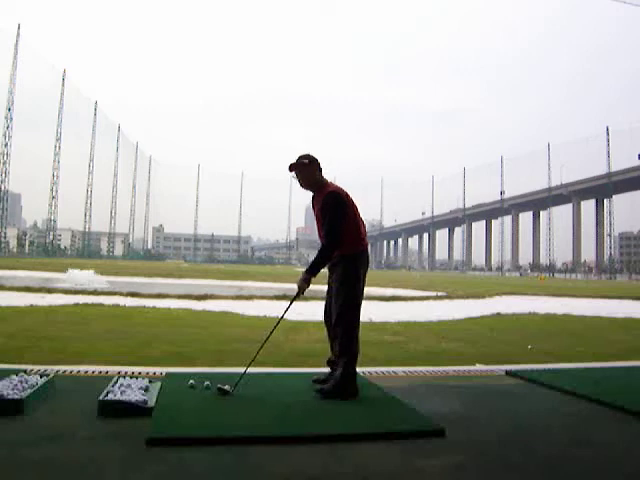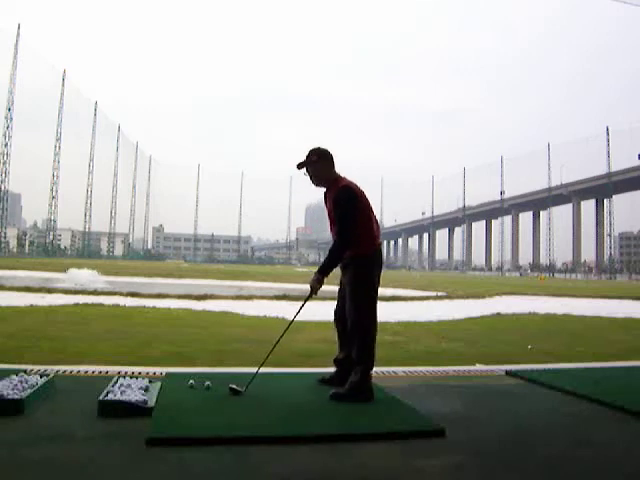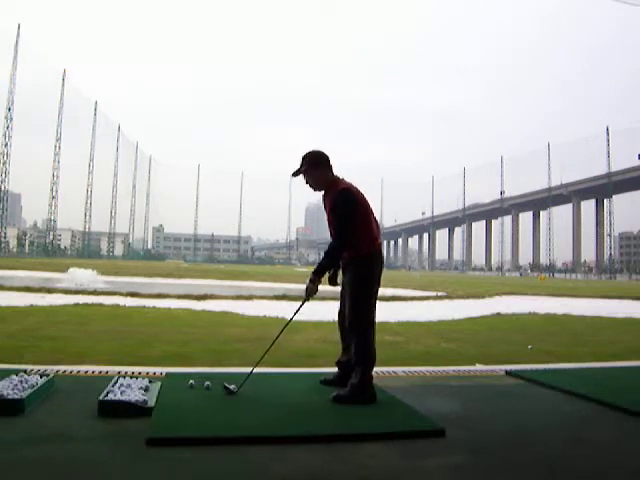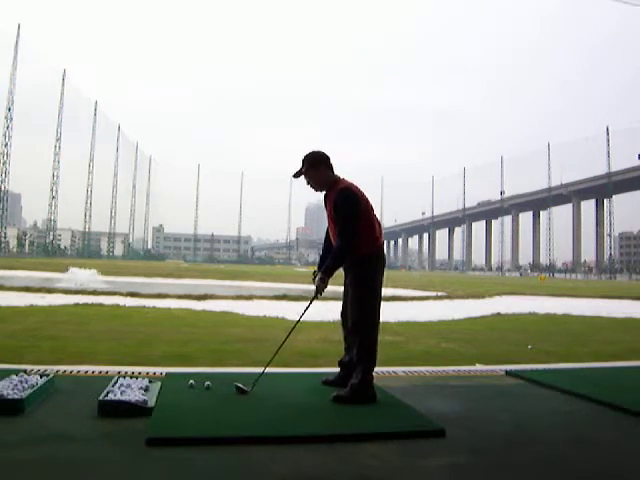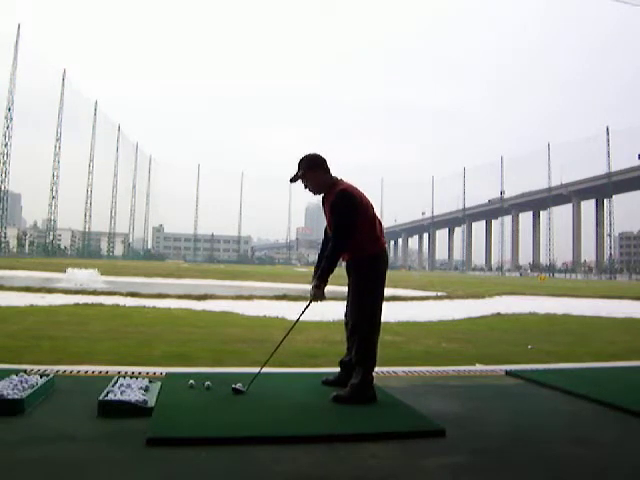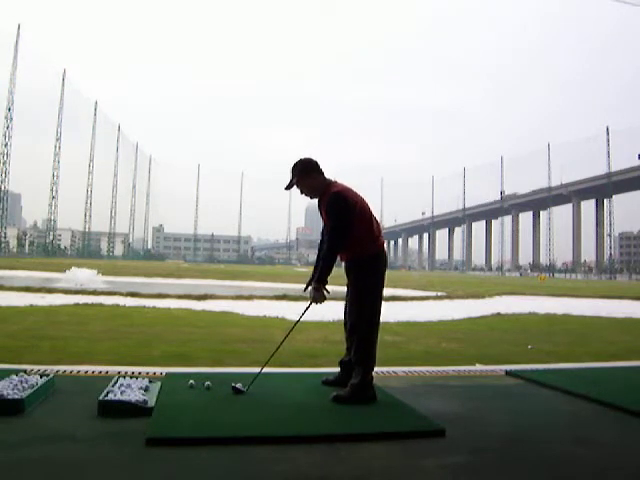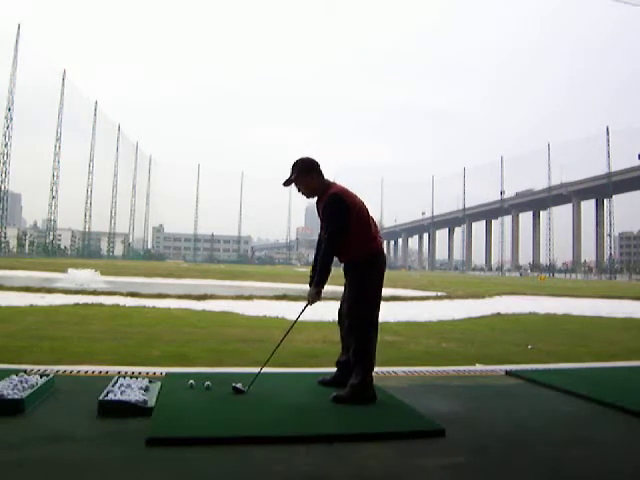
dt=0.7s
person 1, frame 1
left shoulder: (332, 197)
right shoulder: (320, 197)
left elbow: (331, 241)
left wrist: (309, 273)
right wrist: (313, 271)
left hip: (351, 260)
right hip: (341, 260)
left knee: (344, 318)
right knee: (332, 316)
left ankle: (346, 380)
right ankle: (338, 371)
person 1, frame 2
left shoulder: (345, 193)
right shoulder: (333, 193)
left elbow: (343, 239)
left wrist: (321, 273)
right wrist: (326, 271)
left hip: (363, 260)
right hip: (353, 260)
left knee: (360, 320)
right knee: (343, 317)
left ankle: (360, 383)
right ankle: (345, 370)
person 1, frame 3
left shoulder: (343, 195)
right shoulder: (332, 194)
left elbow: (340, 241)
left wrist: (317, 275)
right wrist: (334, 268)
left hip: (365, 261)
right hip: (354, 260)
left knee: (359, 321)
right knee: (347, 319)
left ankle: (362, 384)
right ankle: (347, 371)
person 1, frame 4
left shoulder: (345, 195)
right shoulder: (333, 195)
left elbow: (346, 241)
right elbow: (332, 235)
left wrist: (326, 274)
right wrist: (321, 269)
left hip: (367, 261)
right hip: (356, 261)
left knee: (362, 321)
right knee: (349, 319)
left ankle: (363, 385)
right ankle: (349, 371)
person 1, frame 5
left shoulder: (342, 197)
right shoulder: (332, 196)
left elbow: (338, 243)
right elbow: (329, 239)
left wrist: (321, 280)
right wrist: (317, 275)
left hip: (369, 261)
right hip: (360, 260)
left knee: (363, 322)
right knee: (353, 319)
left ankle: (363, 385)
right ankle: (349, 372)
person 1, frame 6
left shoulder: (336, 198)
right shoulder: (329, 198)
left elbow: (333, 244)
right elbow: (326, 241)
left wrist: (320, 282)
right wrist: (316, 277)
left hip: (367, 261)
right hip: (359, 261)
left knee: (362, 322)
right knee: (352, 319)
left ankle: (362, 385)
right ankle: (349, 372)
person 1, frame 7
left shoulder: (334, 199)
right shoulder: (327, 199)
left elbow: (330, 246)
right elbow: (324, 242)
left wrist: (318, 284)
right wrist: (313, 281)
left hip: (367, 263)
right hip: (359, 262)
left knee: (359, 322)
right knee: (347, 318)
left ankle: (362, 385)
right ankle: (346, 372)
